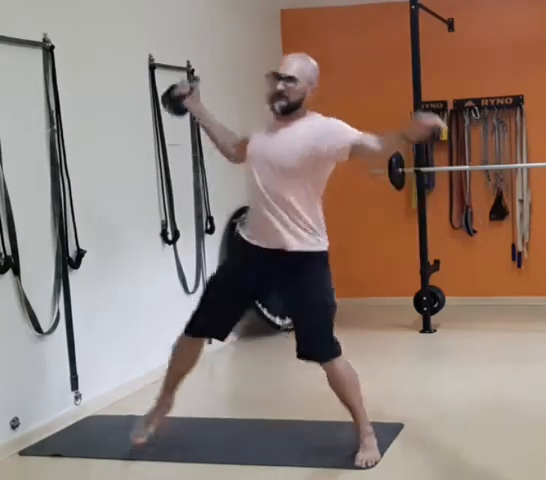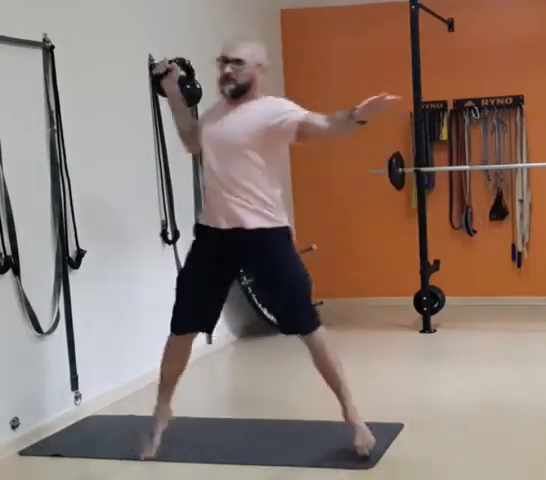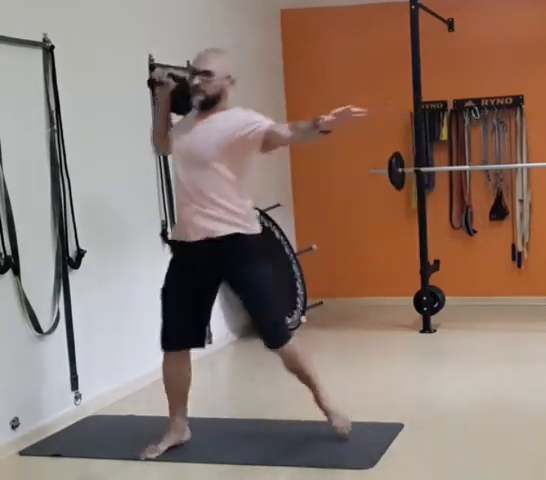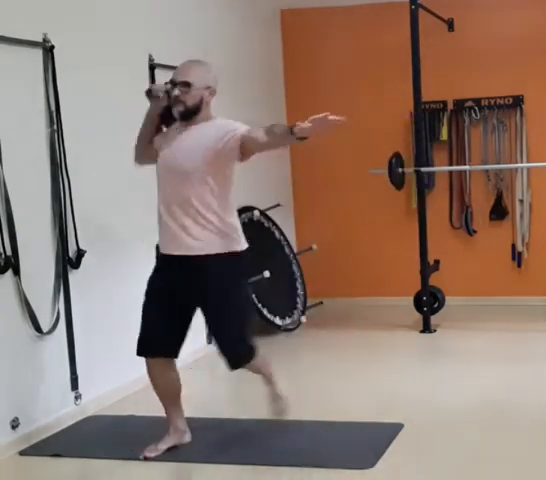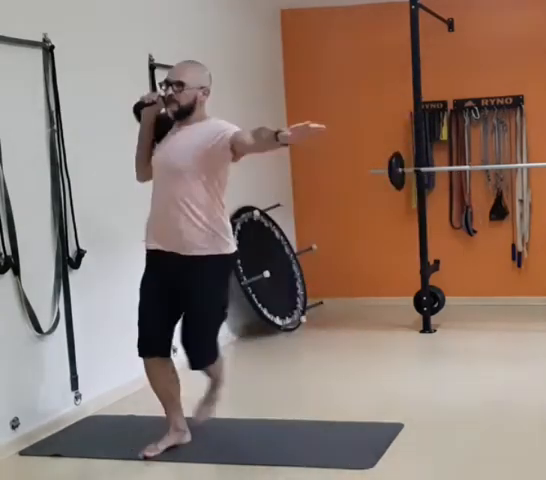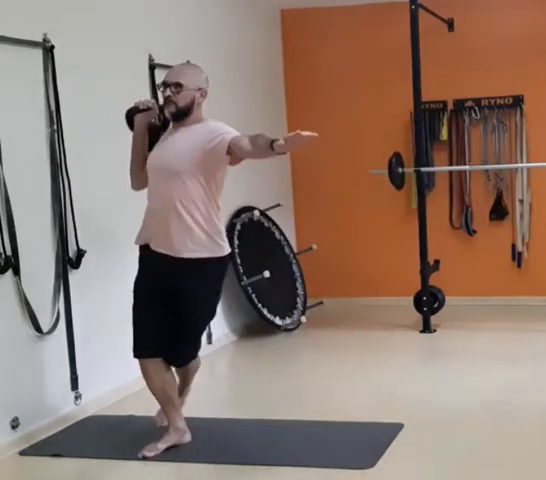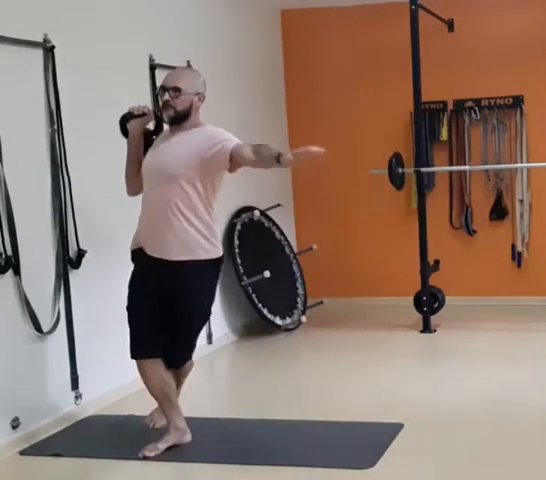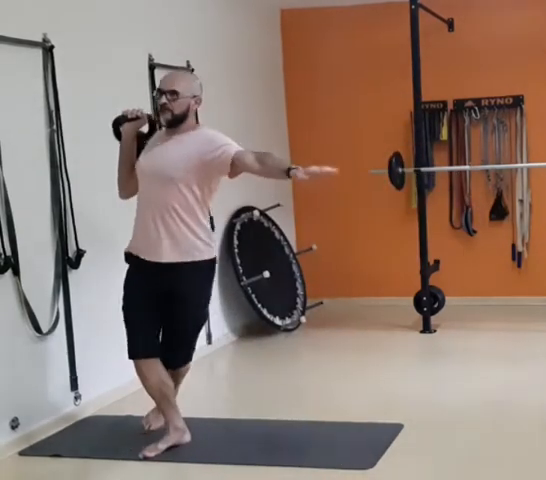
dt=0.1s
person 1, frame 1
left shoulder: (324, 130)
right shoulder: (266, 123)
left elbow: (375, 146)
right elbow: (236, 151)
left wrist: (410, 135)
right wrist: (198, 109)
left hip: (302, 254)
right hip: (252, 248)
left knee: (324, 352)
right knee: (196, 331)
left ankle: (365, 433)
right ankle: (161, 409)
person 1, frame 2
left shoulder: (276, 110)
right shoulder: (219, 109)
left elbow: (320, 124)
right elbow: (194, 142)
left wrist: (356, 115)
right wrist: (174, 93)
left hip: (267, 234)
right hip: (214, 233)
left knee: (306, 326)
right knee: (181, 326)
left ankle: (351, 415)
right ankle: (161, 413)
person 1, frame 3
left shoulder: (242, 123)
right shoulder: (188, 120)
left elbow: (283, 133)
right elbow: (161, 143)
left wrist: (321, 125)
right wrist: (163, 98)
left hip: (237, 242)
right hip: (188, 246)
left knee: (275, 332)
right knee: (174, 343)
left ankle: (322, 399)
right ankle: (178, 427)
person 1, frame 4
left shoulder: (223, 132)
right shoulder: (172, 132)
left elbow: (260, 137)
right elbow: (143, 156)
left wrist: (298, 131)
right wrist: (154, 111)
left hip: (219, 258)
right hip: (173, 259)
left knee: (237, 351)
right knee: (154, 351)
left ankle: (270, 381)
right ankle: (176, 428)
person 1, frame 5
left shoulder: (215, 132)
right shoulder: (170, 133)
left elbow: (249, 139)
right elbow: (142, 171)
left wrist: (281, 137)
right wrist: (147, 121)
left hip: (207, 257)
right hip: (161, 256)
left knee: (201, 350)
right knee: (152, 349)
left ankle: (215, 387)
right ankle: (177, 427)
person 1, frame 6
left shoulder: (213, 134)
right shoulder: (166, 136)
left elbow: (247, 145)
right elbow: (138, 181)
left wrist: (277, 144)
right wrist: (141, 128)
left hip: (201, 260)
right hip: (155, 257)
left knee: (183, 350)
right knee: (148, 351)
left ankle: (182, 393)
right ankle: (177, 427)
person 1, frame 7
left shoulder: (210, 139)
right shoulder: (160, 140)
left elbow: (248, 153)
right elbow: (134, 186)
left wrist: (282, 157)
right wrist: (135, 135)
left hip: (195, 263)
right hip: (149, 260)
left knee: (178, 351)
right knee: (144, 351)
left ankle: (169, 402)
right ankle: (176, 426)
person 1, frame 8
left shoulder: (209, 143)
right shoulder: (154, 142)
left elbow: (250, 160)
right elbow: (126, 189)
left wrist: (291, 170)
right wrist: (127, 139)
left hip: (190, 265)
right hip: (143, 262)
left knee: (177, 353)
right knee: (142, 352)
left ankle: (166, 404)
right ankle: (175, 427)
